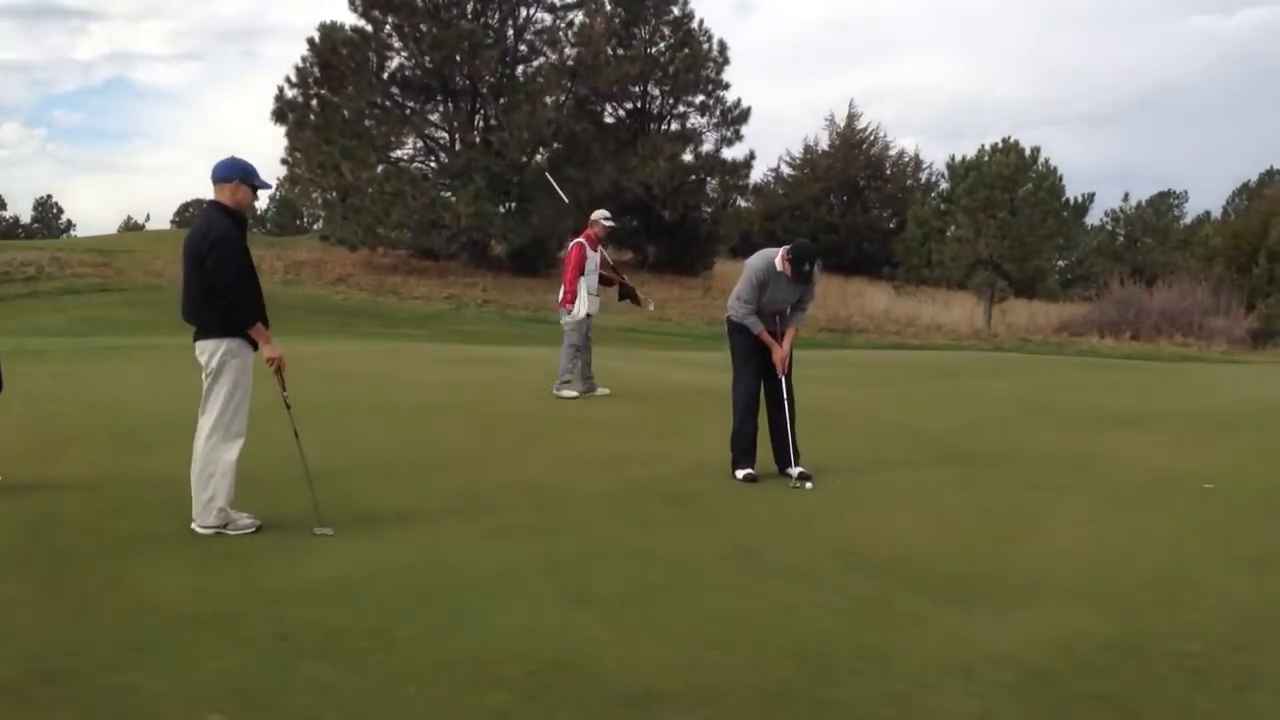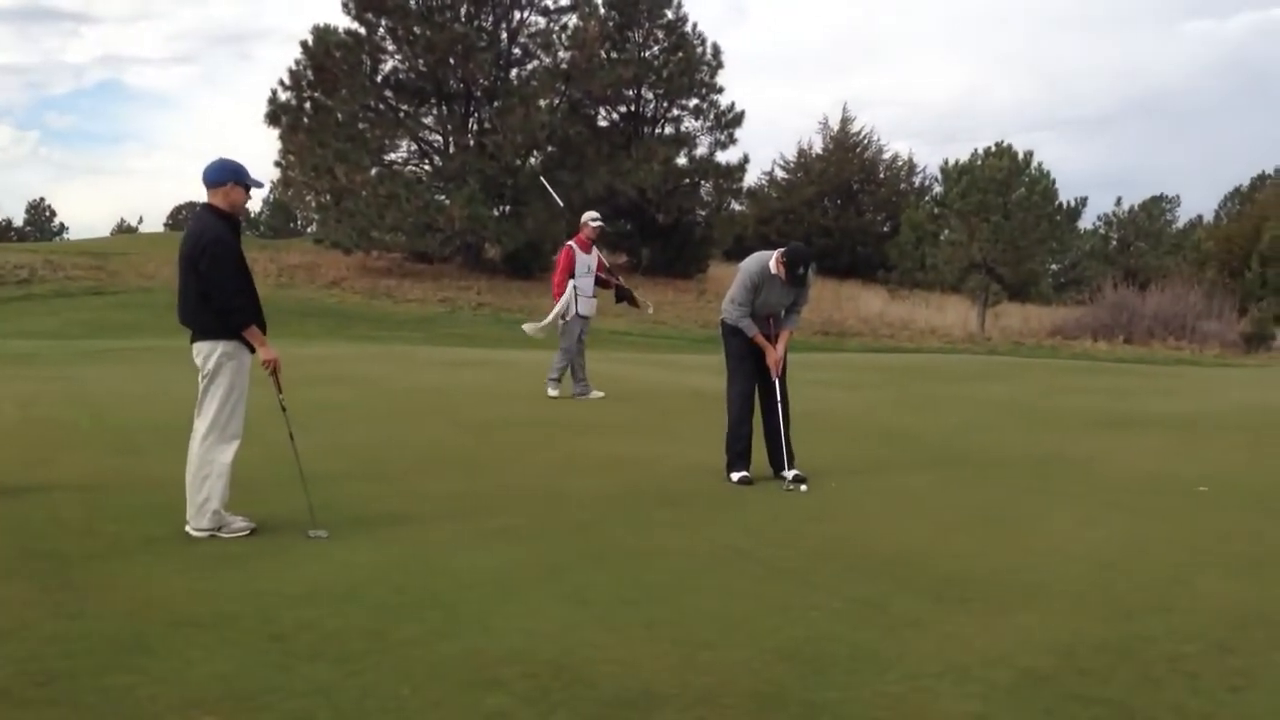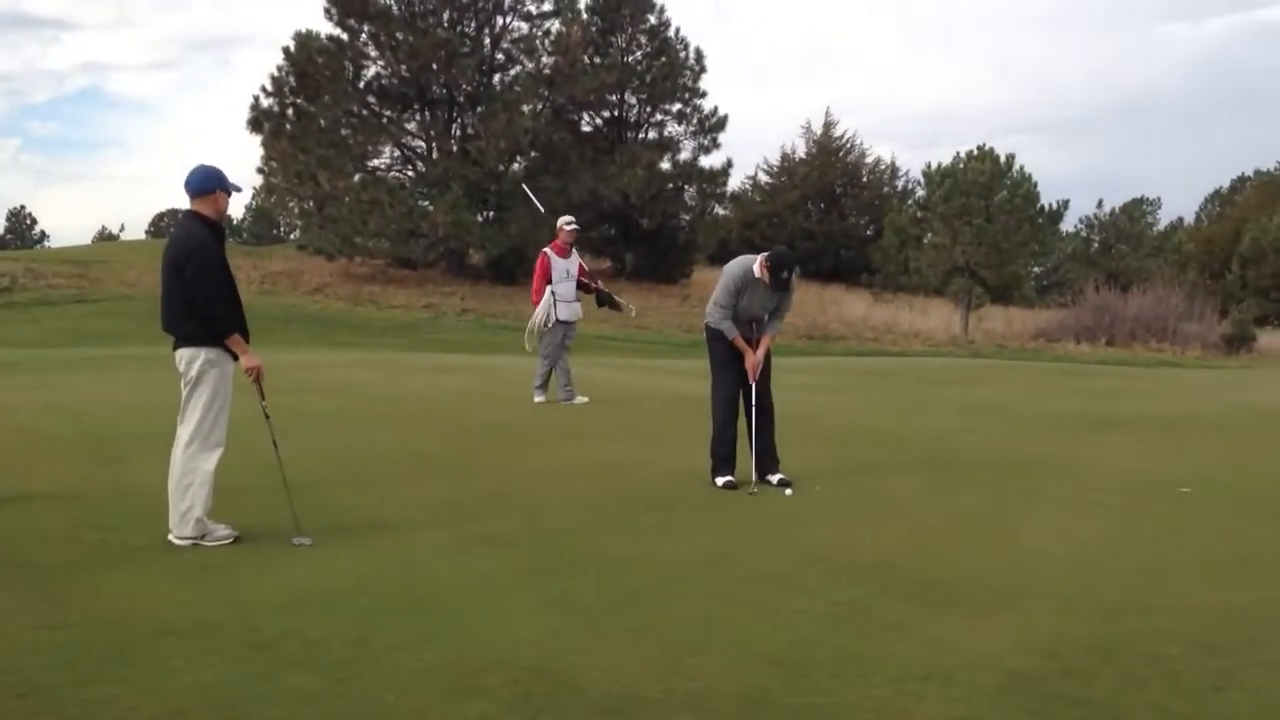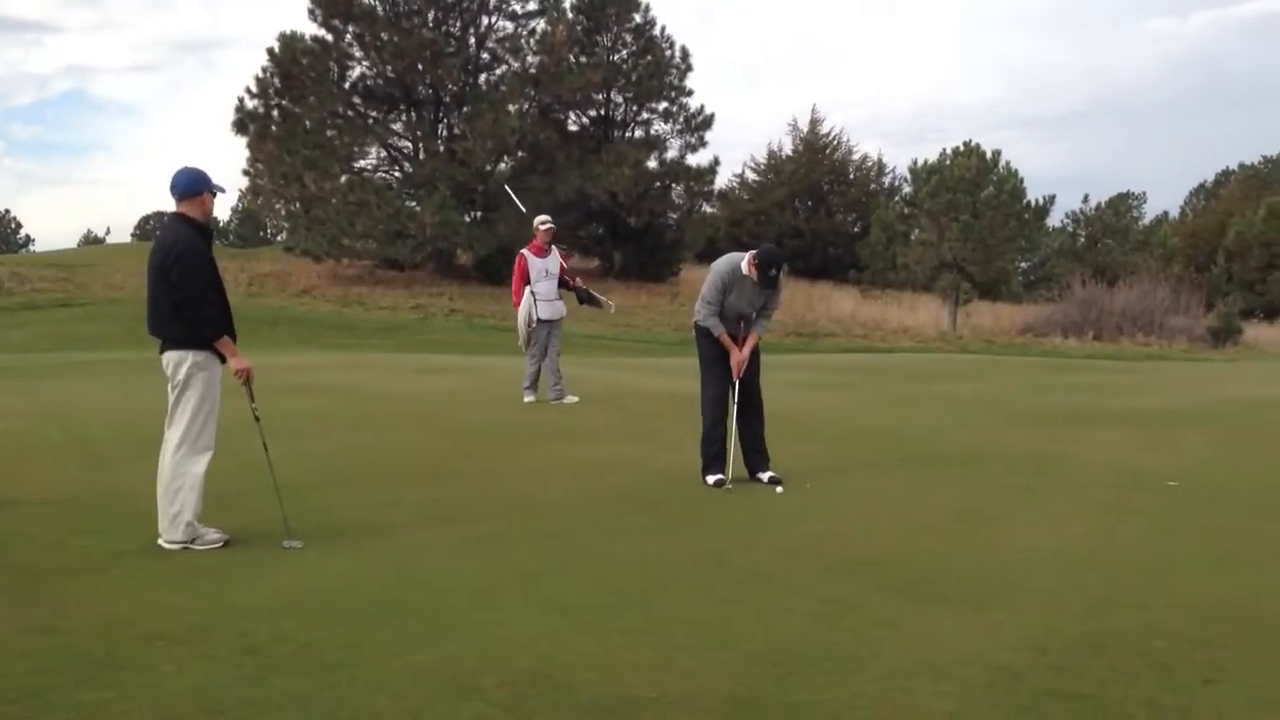
dt=0.2s
person 1, frame 1
left shoulder: (208, 225)
right shoulder: (222, 231)
right elbow: (234, 297)
right wrist: (266, 340)
left hip: (215, 335)
right hip: (228, 340)
left knee: (215, 427)
right knee: (221, 429)
left ankle: (212, 510)
right ankle: (212, 515)
person 1, frame 2
left shoulder: (202, 228)
right shoulder: (216, 234)
right elbow: (228, 299)
right wrist: (261, 343)
left hip: (211, 338)
right hip: (224, 342)
left knee: (210, 428)
right knee: (217, 430)
left ankle: (204, 512)
right ankle: (206, 517)
person 1, frame 3
left shoulder: (185, 236)
right shoulder: (200, 242)
right elbow: (212, 306)
right wrist: (244, 351)
left hip: (193, 345)
right hip: (207, 349)
left knee: (192, 435)
right knee: (200, 438)
left ankle: (186, 520)
right ankle: (189, 526)
person 1, frame 4
left shoulder: (170, 238)
right shoulder: (188, 244)
right elbow: (200, 309)
right wrist: (233, 353)
left hip: (178, 348)
right hip: (194, 352)
left knee: (179, 439)
right knee: (190, 441)
left ankle: (175, 525)
right ankle: (179, 530)
person 2, frame 1
left shoulder: (808, 274)
right shoulder: (758, 266)
left elbow: (800, 308)
right elbow: (746, 313)
left wrist: (786, 342)
right wrist: (773, 346)
left hip: (777, 328)
right hip: (745, 325)
left knee: (782, 394)
right knee: (747, 392)
left ankle: (788, 461)
right ankle: (742, 462)
person 2, frame 2
left shoulder: (802, 276)
right shoulder: (753, 268)
left elbow: (794, 311)
right elbow: (740, 315)
left wrist: (781, 345)
right wrist: (767, 349)
left hip: (772, 331)
right hip: (739, 328)
left knee: (777, 396)
right knee: (742, 395)
left ankle: (784, 464)
right ankle: (737, 465)
person 2, frame 3
left shoulder: (786, 281)
right shoulder: (736, 272)
left elbow: (777, 317)
right elbow: (721, 318)
left wrist: (761, 351)
right wrist: (747, 353)
left hip: (756, 336)
right hip: (723, 333)
left knee: (762, 401)
right knee: (726, 400)
left ankle: (768, 468)
right ankle: (722, 470)
person 2, frame 4
left shoulder: (774, 279)
right shoulder: (724, 269)
left elbow: (764, 316)
right elbow: (708, 314)
left wrist: (747, 349)
right wrist: (732, 350)
left hip: (745, 334)
right hip: (712, 332)
left knee: (751, 399)
right knee: (715, 398)
left ankle: (759, 466)
right ankle: (712, 468)
person 3, frame 1
left shoulder: (596, 247)
right shoulder: (580, 245)
right elbow: (570, 273)
left wrist: (612, 280)
right wrist: (571, 299)
left hip: (586, 304)
right hip: (574, 304)
left knee: (585, 346)
right knee: (572, 343)
left ankle: (588, 385)
right ankle: (562, 385)
person 3, frame 2
left shoulder: (594, 251)
right shoulder: (570, 248)
left elbow: (597, 275)
right elbow: (560, 277)
left wrist: (610, 282)
right wrist: (559, 301)
left hip: (585, 308)
right hip: (571, 307)
left knee: (579, 349)
right knee: (567, 346)
left ankle: (582, 388)
right ankle: (553, 383)
person 3, frame 3
left shoulder: (575, 255)
right shoulder: (547, 255)
left elbow: (581, 279)
right elbow: (538, 283)
left wrist: (592, 286)
right wrist: (540, 308)
left hip: (571, 313)
right hip: (554, 314)
left knee: (563, 355)
right knee: (548, 354)
left ankle: (567, 393)
right ankle: (539, 391)
person 3, frame 4
left shoulder: (556, 253)
right shoulder: (525, 256)
left elbow: (562, 278)
right elbow: (518, 284)
left wrist: (573, 283)
right wrist: (521, 308)
left hip: (556, 312)
right hip: (537, 313)
left knee: (554, 354)
right knee: (535, 354)
left ankle: (557, 393)
right ankle: (529, 391)
